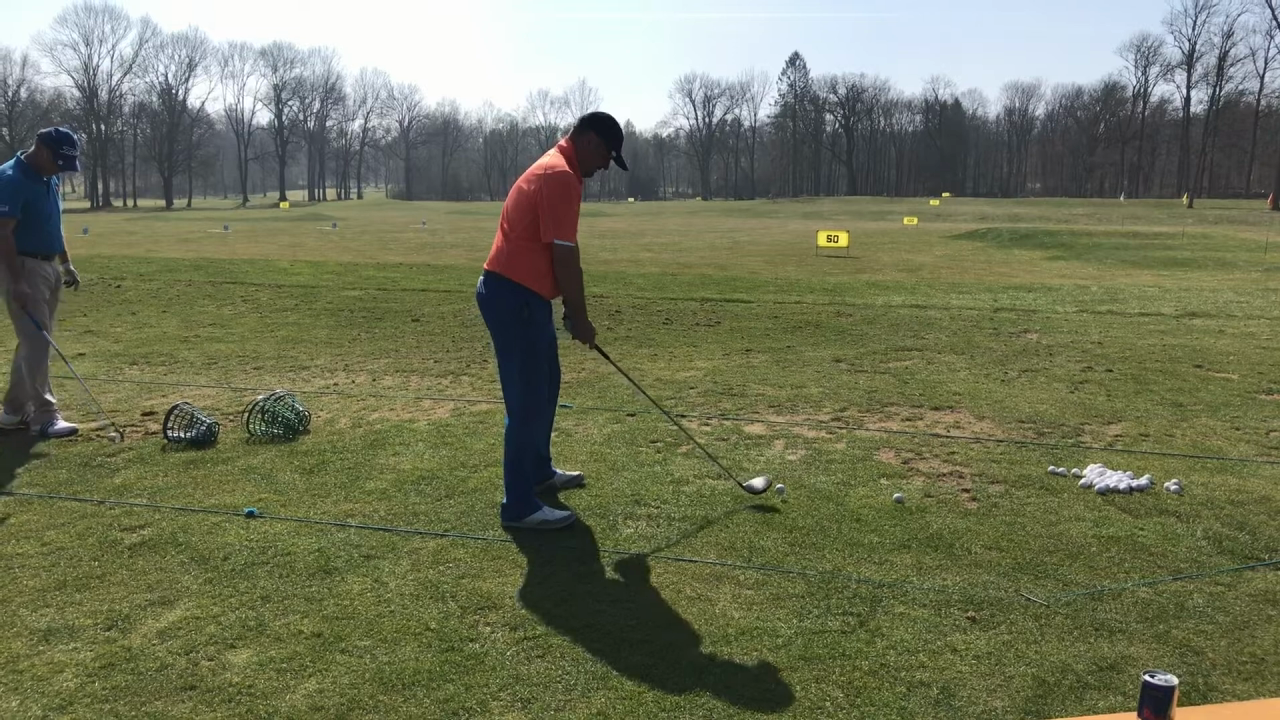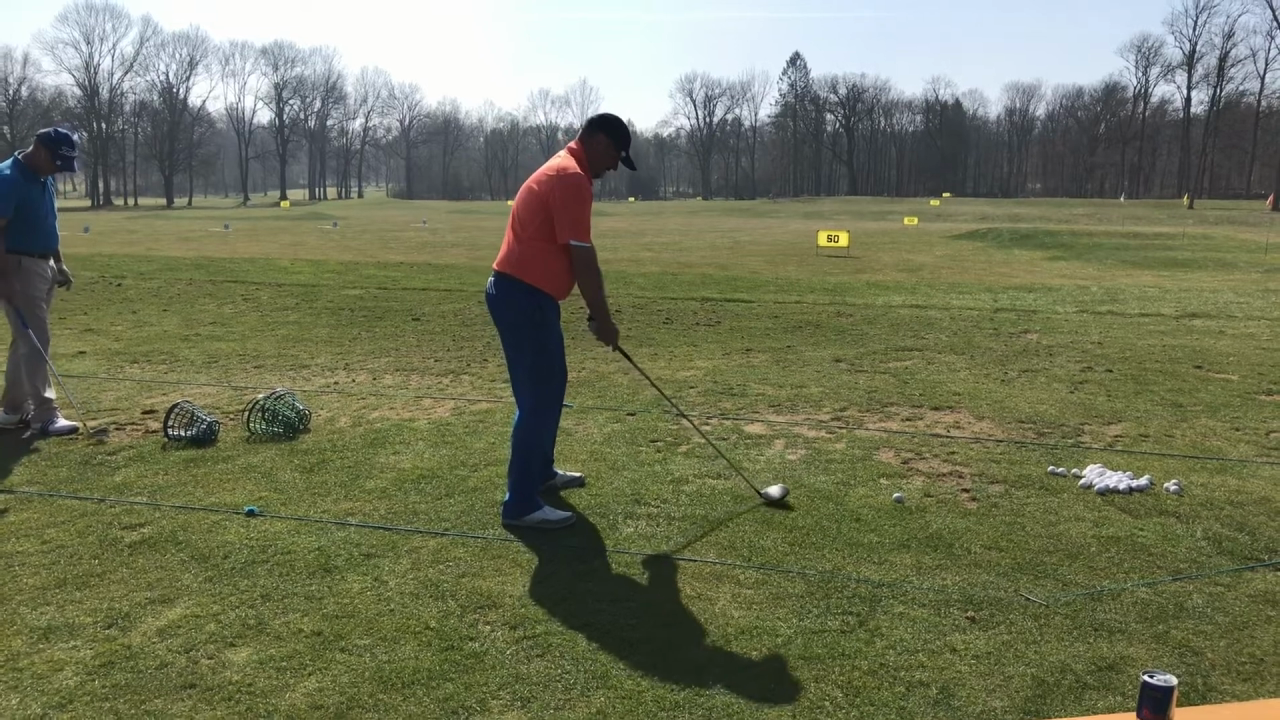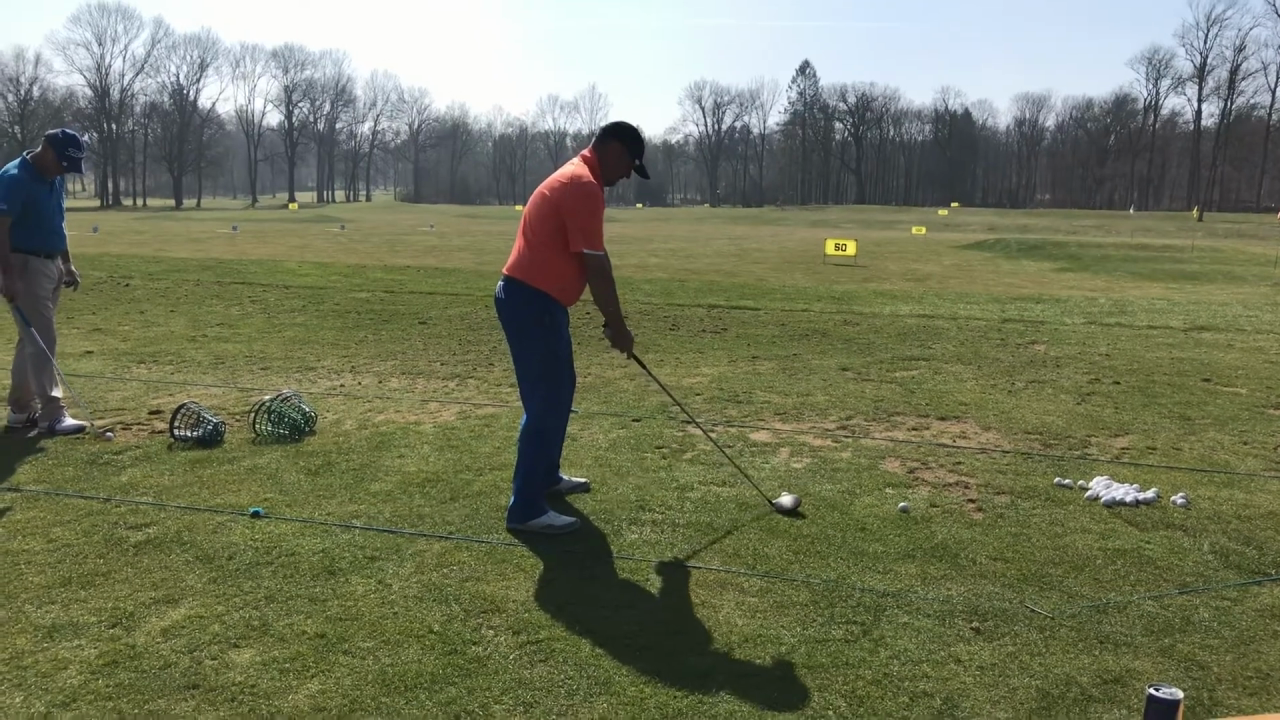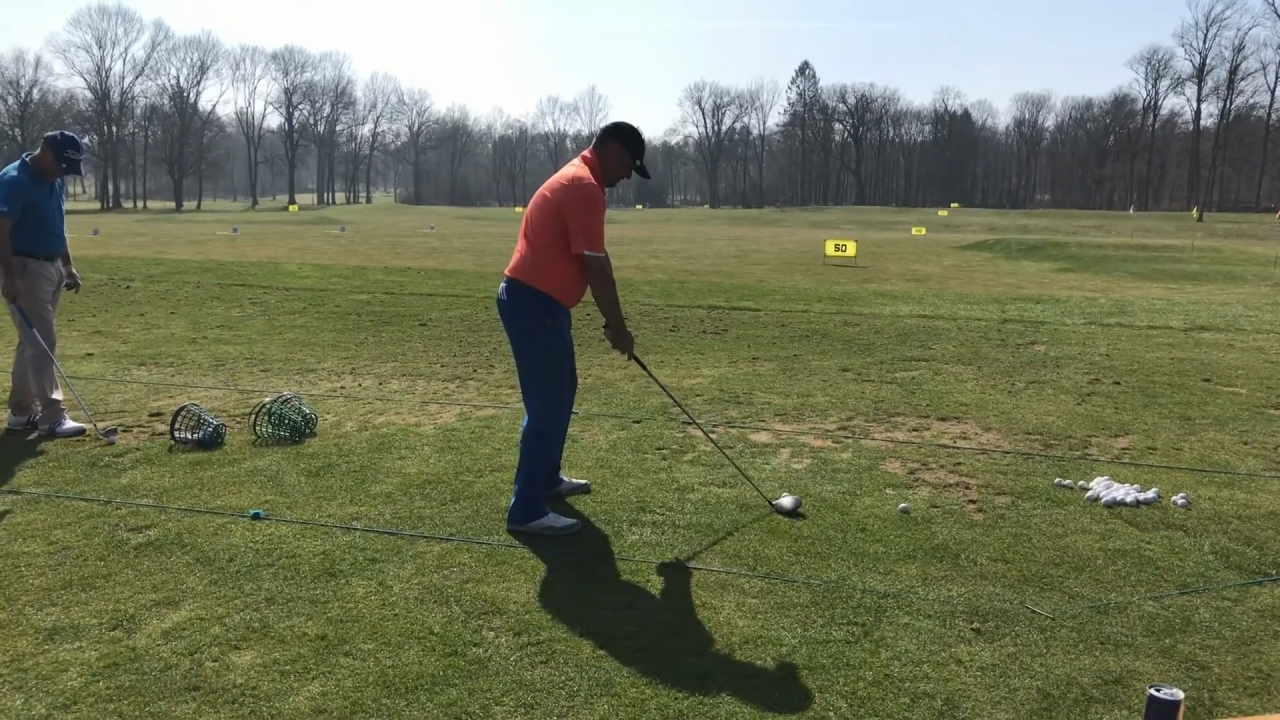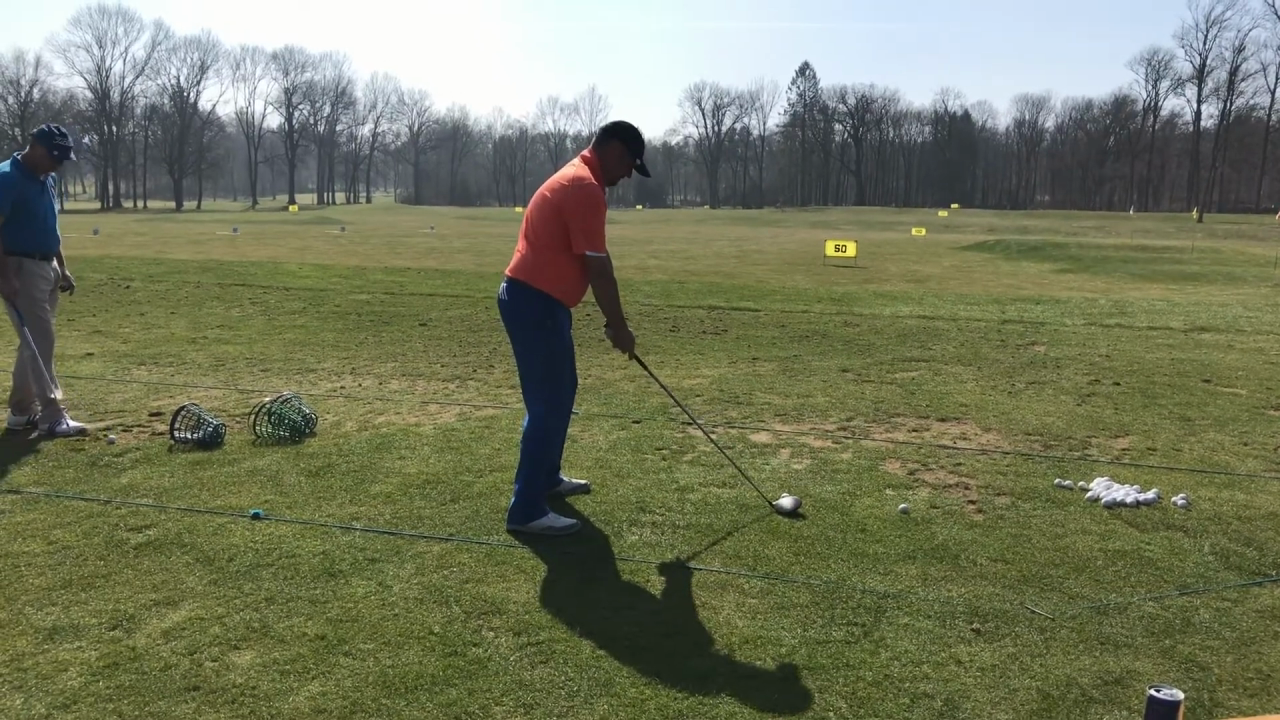
dt=0.7s
person 1, frame 1
left shoulder: (554, 169)
right shoulder: (560, 177)
left elbow: (554, 254)
right elbow: (565, 258)
left wrist: (571, 312)
right wrist: (580, 318)
left hip: (521, 295)
right hip: (514, 297)
left knee: (544, 386)
right knee: (528, 398)
left ankle: (538, 470)
right ankle: (519, 505)
person 1, frame 2
left shoulder: (562, 170)
right shoulder: (572, 178)
left elbow: (570, 255)
right elbow: (583, 259)
left wrist: (595, 313)
right wrist: (603, 318)
left hip: (524, 293)
right hip: (523, 296)
left knee: (549, 387)
right knee: (538, 397)
left ankle: (540, 470)
right ankle: (520, 503)
person 1, frame 3
left shoulder: (575, 178)
right shoulder: (584, 186)
left elbow: (588, 262)
right elbow: (597, 266)
left wrist: (611, 320)
right wrist: (618, 326)
left hip: (535, 298)
right hip: (531, 301)
left knee: (558, 391)
right knee: (546, 401)
left ankle: (545, 475)
right ankle: (525, 507)
person 1, frame 4
left shoulder: (576, 178)
right shoulder: (585, 188)
left elbow: (587, 263)
right elbow: (596, 268)
left wrist: (611, 322)
right wrist: (618, 327)
left hip: (536, 299)
right hip: (534, 302)
left knee: (559, 393)
right knee: (548, 403)
left ankle: (546, 476)
right ankle: (526, 508)
person 1, frame 5
left shoulder: (576, 178)
right shoulder: (586, 188)
left elbow: (586, 263)
right elbow: (598, 268)
left wrist: (613, 322)
right wrist: (619, 327)
left hip: (536, 299)
right hip: (534, 302)
left knee: (560, 392)
right knee: (548, 403)
left ankle: (546, 476)
right ankle: (526, 508)
person 2, frame 1
left shoulder: (49, 178)
left wrist: (66, 263)
left hip: (47, 266)
left knee: (35, 340)
right knee: (36, 342)
right ankle: (44, 416)
person 2, frame 2
left shoulder: (44, 178)
left wrist: (59, 263)
left hip: (42, 264)
left knee: (26, 340)
right knee: (35, 340)
right ankle: (44, 414)
person 2, frame 3
left shoulder: (54, 179)
left wrist: (67, 263)
left hip: (50, 264)
left knee: (32, 339)
right knee: (41, 340)
right ankle: (51, 413)
person 2, frame 4
left shoulder: (55, 181)
left wrist: (68, 265)
left hip: (51, 267)
left knee: (32, 342)
right knee: (41, 342)
right ankle: (52, 416)
person 2, frame 5
left shoulder: (48, 180)
left wrist: (62, 268)
left hip: (47, 267)
left knee: (37, 342)
right knee: (40, 341)
right ankle: (52, 416)
